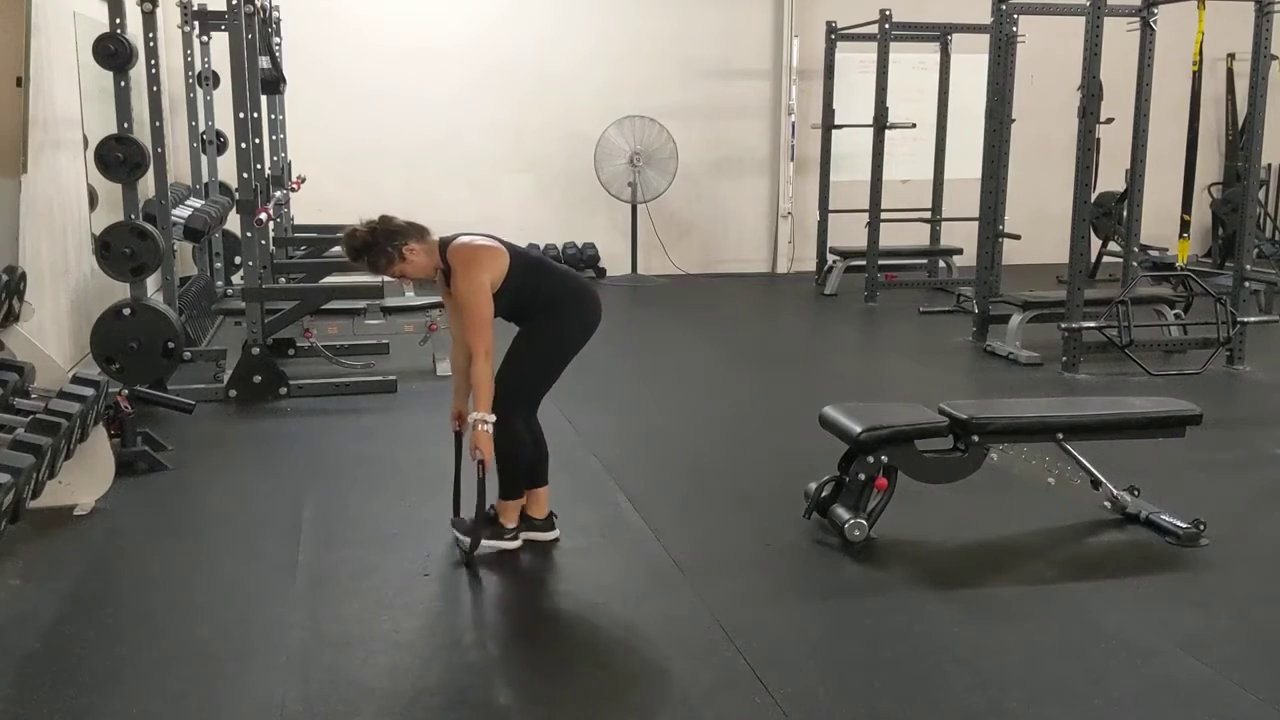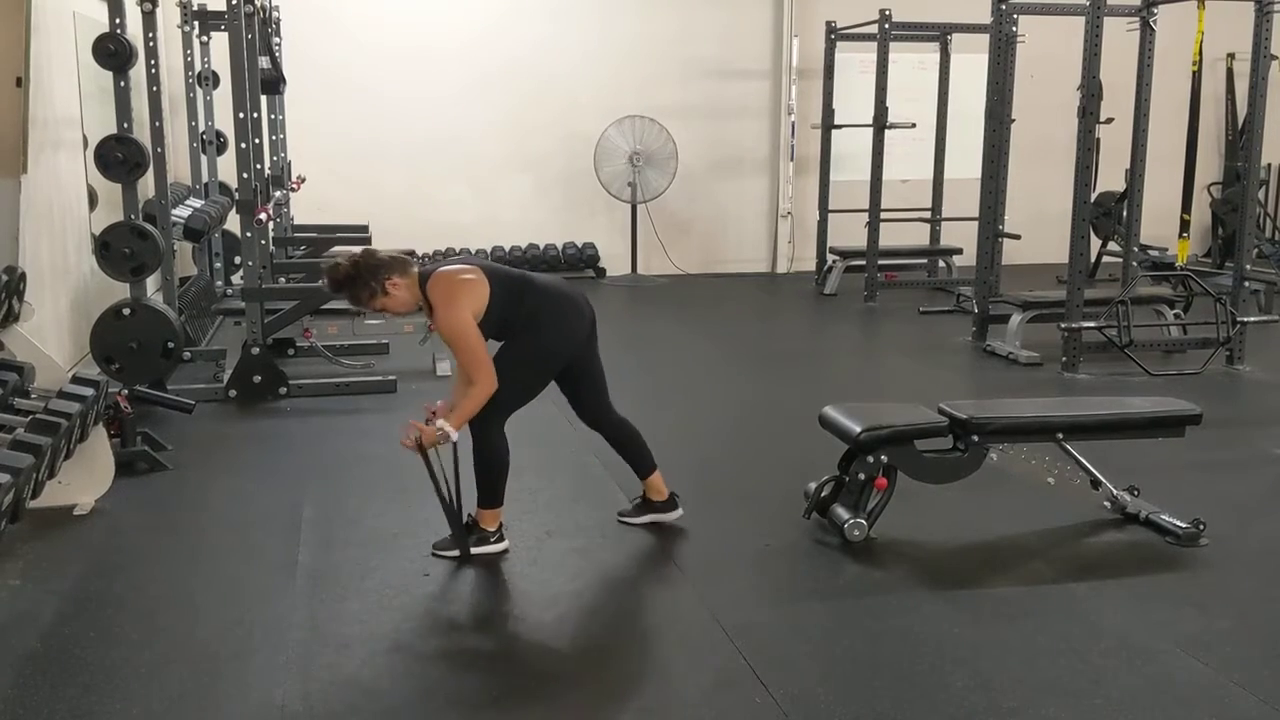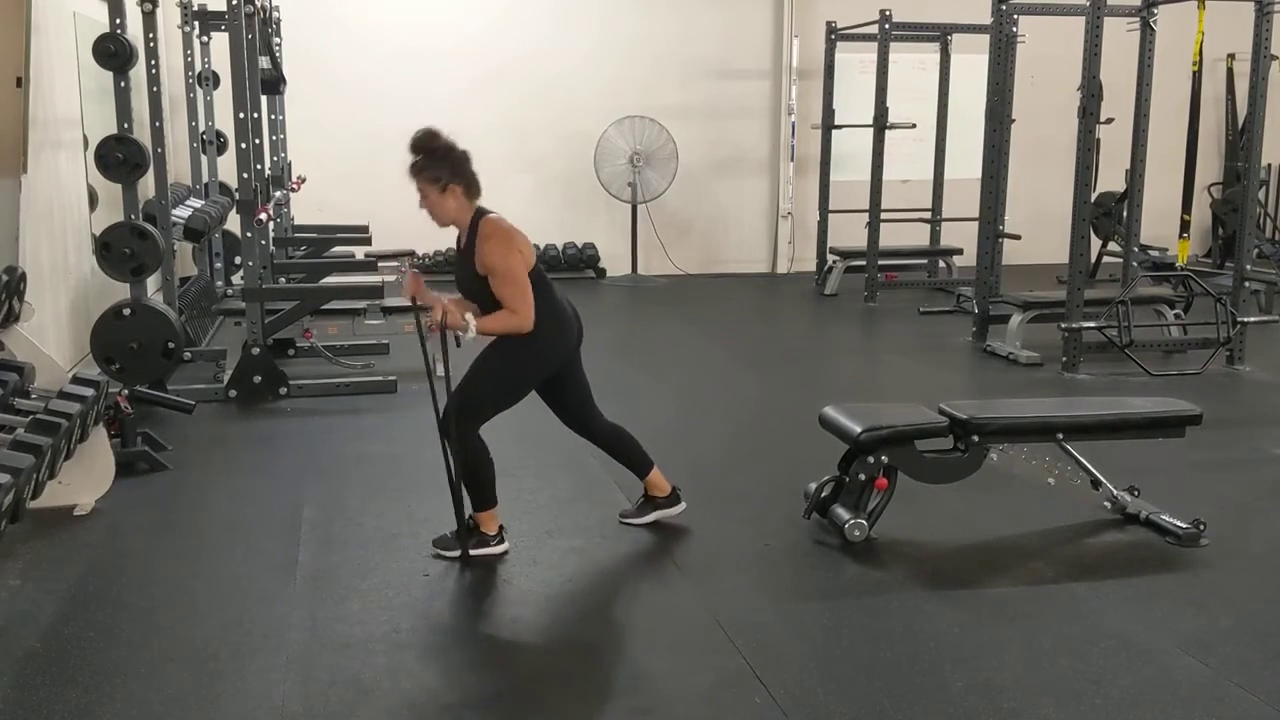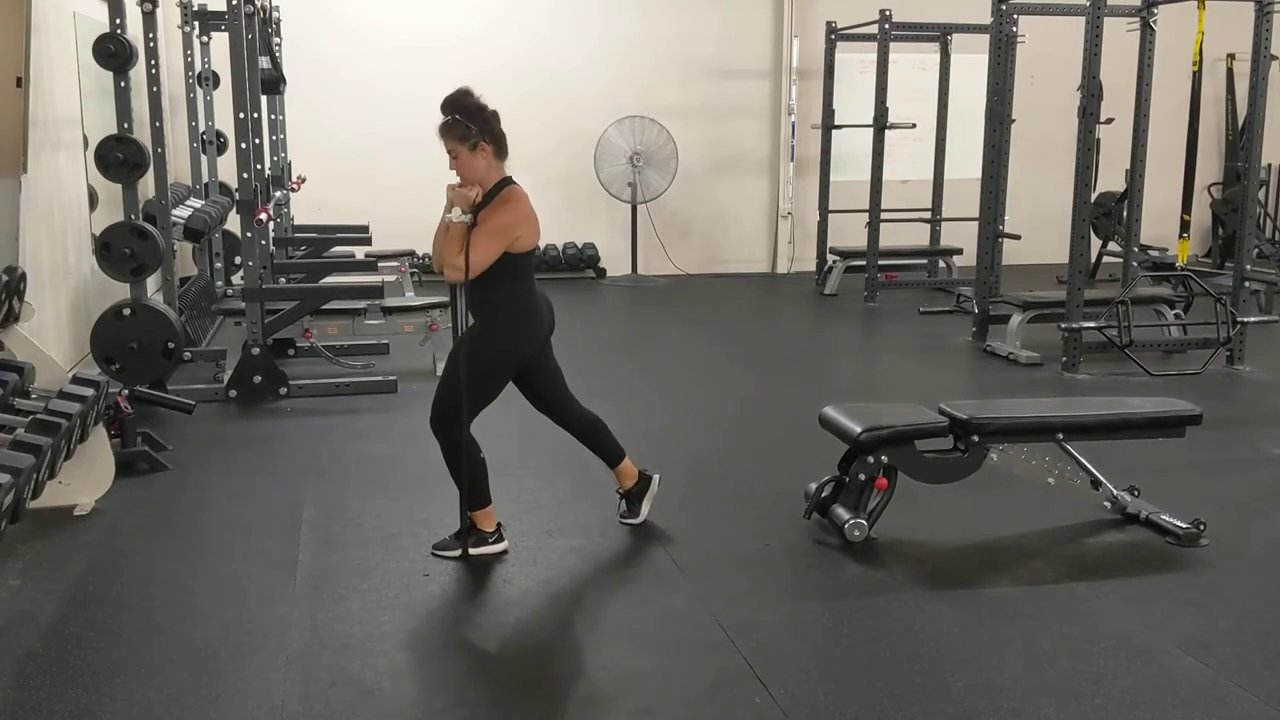
dt=1s
person 1, frame 1
left shoulder: (467, 267)
right shoulder: (446, 267)
left elbow: (482, 353)
right elbow: (462, 344)
left wrist: (481, 423)
right wrist: (460, 403)
left hip: (570, 309)
right hip: (553, 311)
left knee: (506, 407)
right knee: (517, 408)
left ankle: (506, 524)
right ankle: (538, 515)
person 1, frame 2
left shoulder: (446, 303)
right shoulder: (438, 281)
left elbow: (486, 381)
right elbow: (472, 361)
left wrist: (445, 429)
right wrist: (449, 408)
left hip: (554, 326)
right hip: (571, 311)
left knee: (486, 418)
right knee: (597, 411)
left ankle: (488, 529)
right ankle: (659, 498)
person 1, frame 3
left shoulder: (493, 241)
right shoulder: (471, 234)
left elbow: (521, 318)
right elbow: (484, 307)
left wrist: (465, 323)
right wrist: (433, 299)
left hip: (541, 340)
right hip: (558, 333)
left knee: (458, 420)
right knee: (585, 420)
left ankle: (487, 532)
right ankle: (662, 492)
person 1, frame 4
left shoulder: (508, 207)
right shoulder: (484, 197)
left elbow: (455, 269)
right elbow: (440, 260)
left wrist: (460, 214)
right wrist: (452, 211)
left hip: (505, 330)
right hip: (523, 322)
left knee: (448, 422)
right knee: (560, 406)
left ankle: (485, 532)
right ankle: (634, 481)
